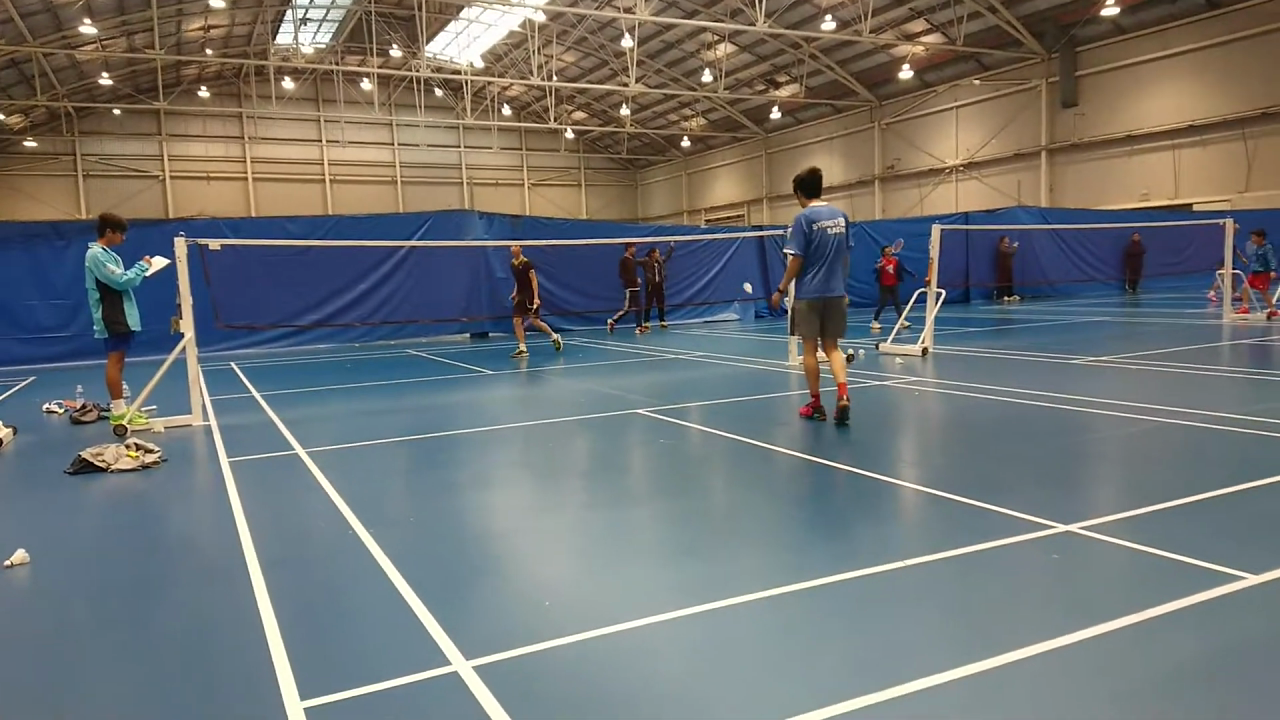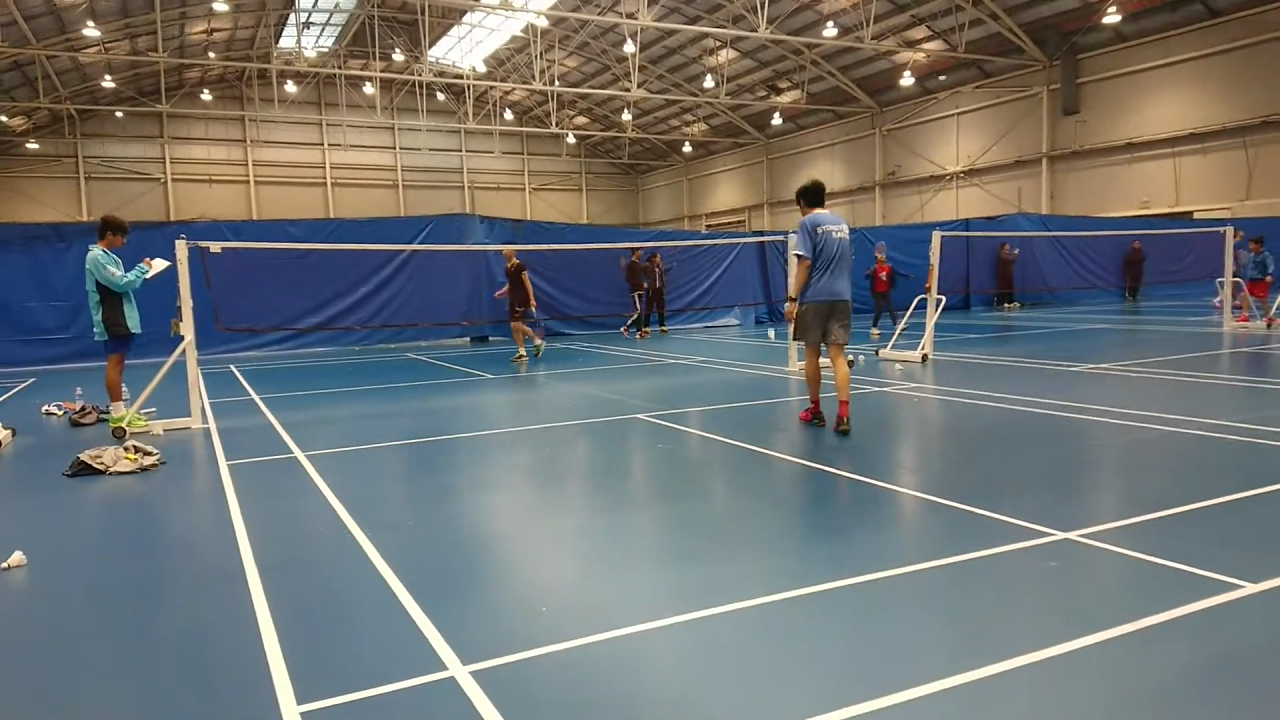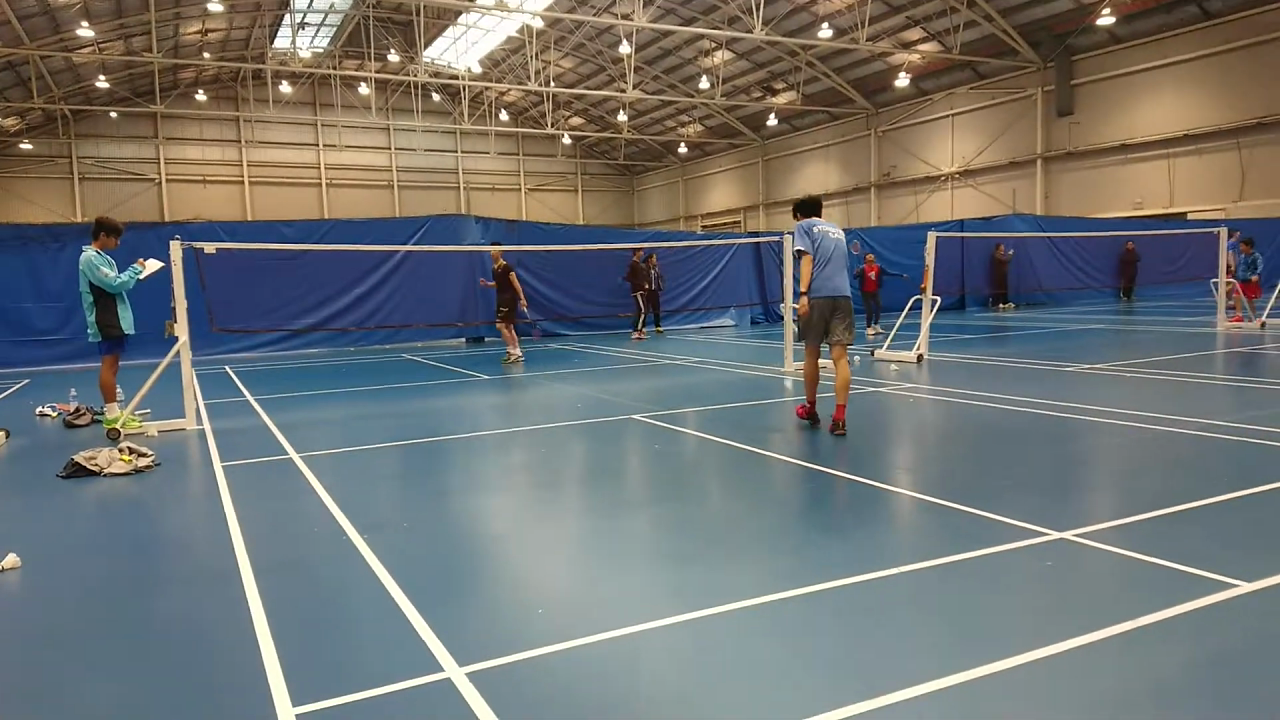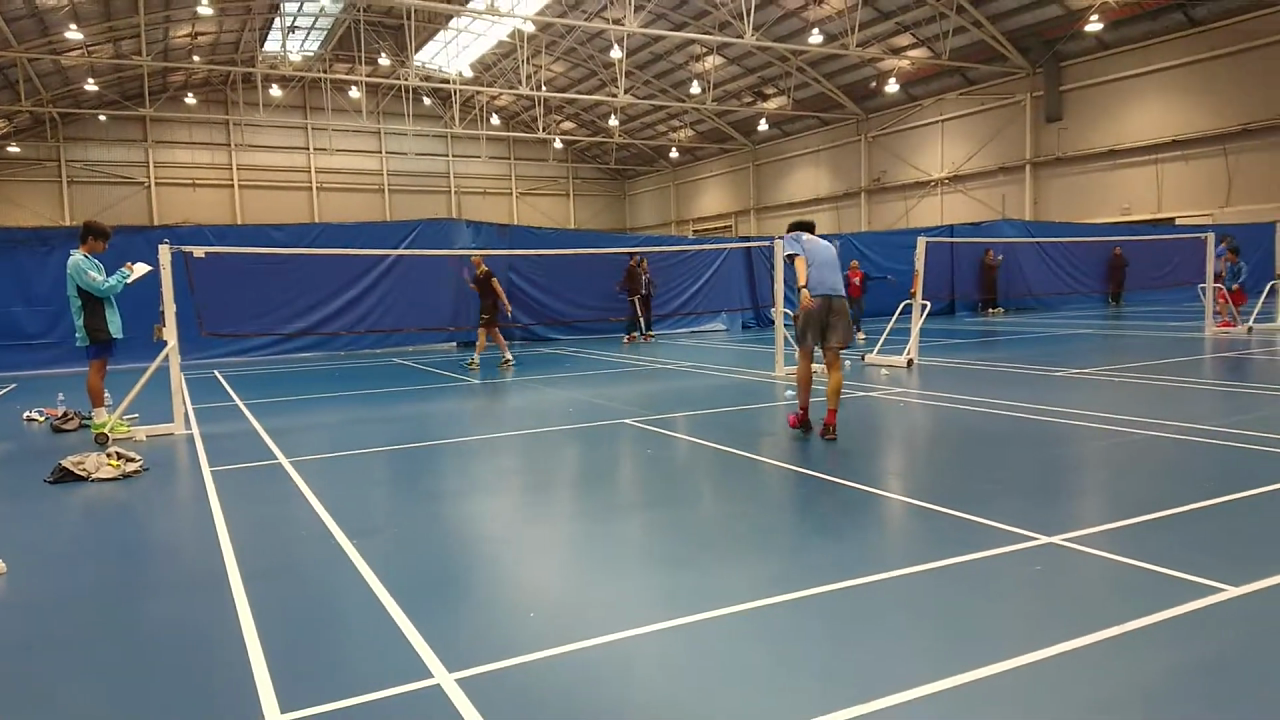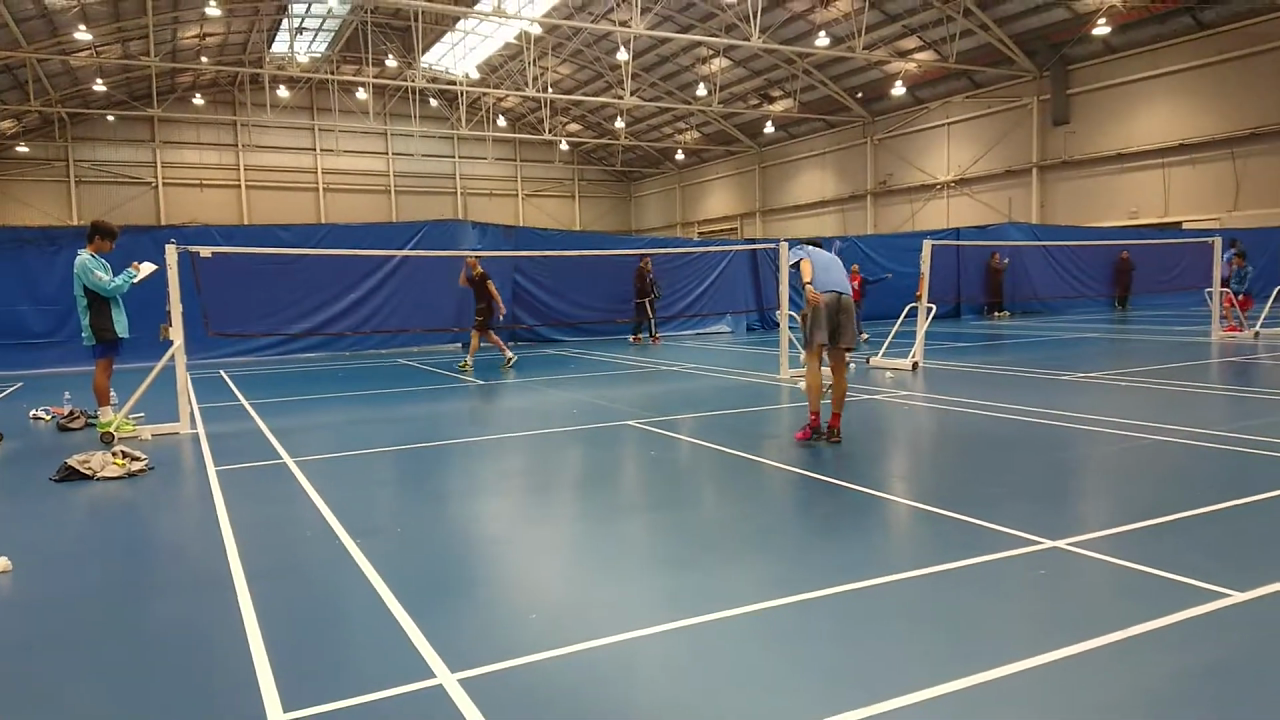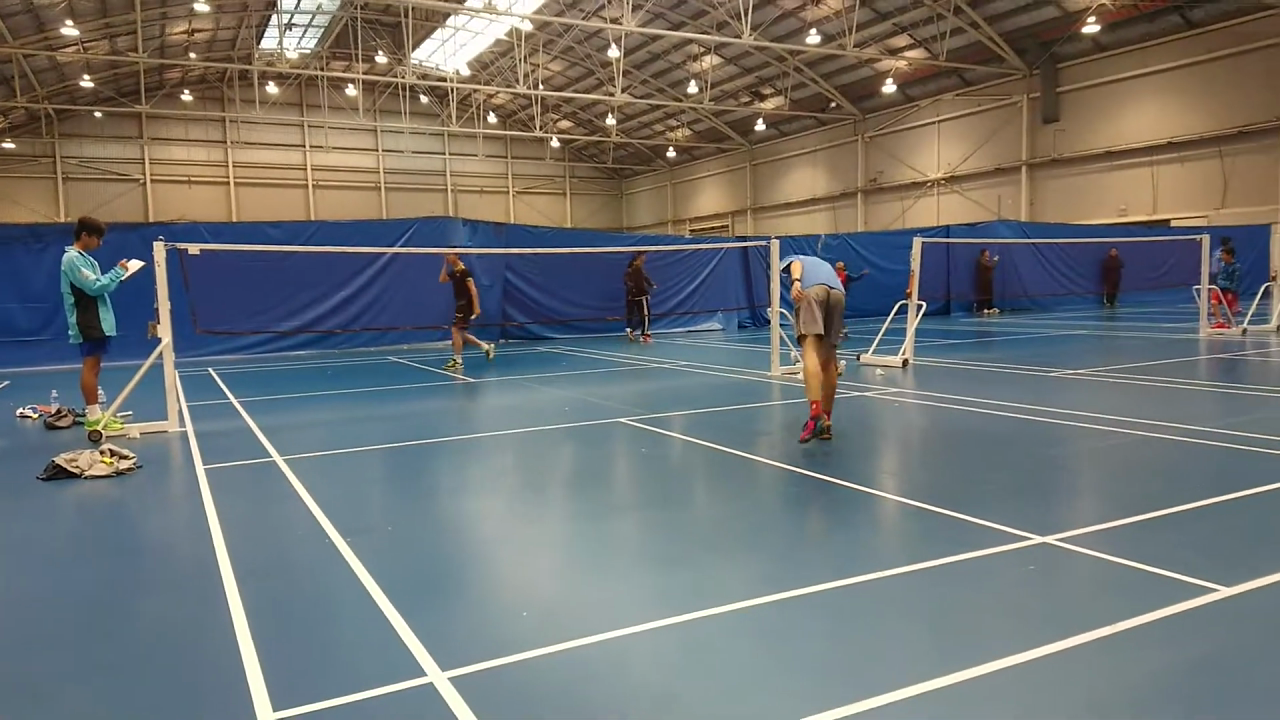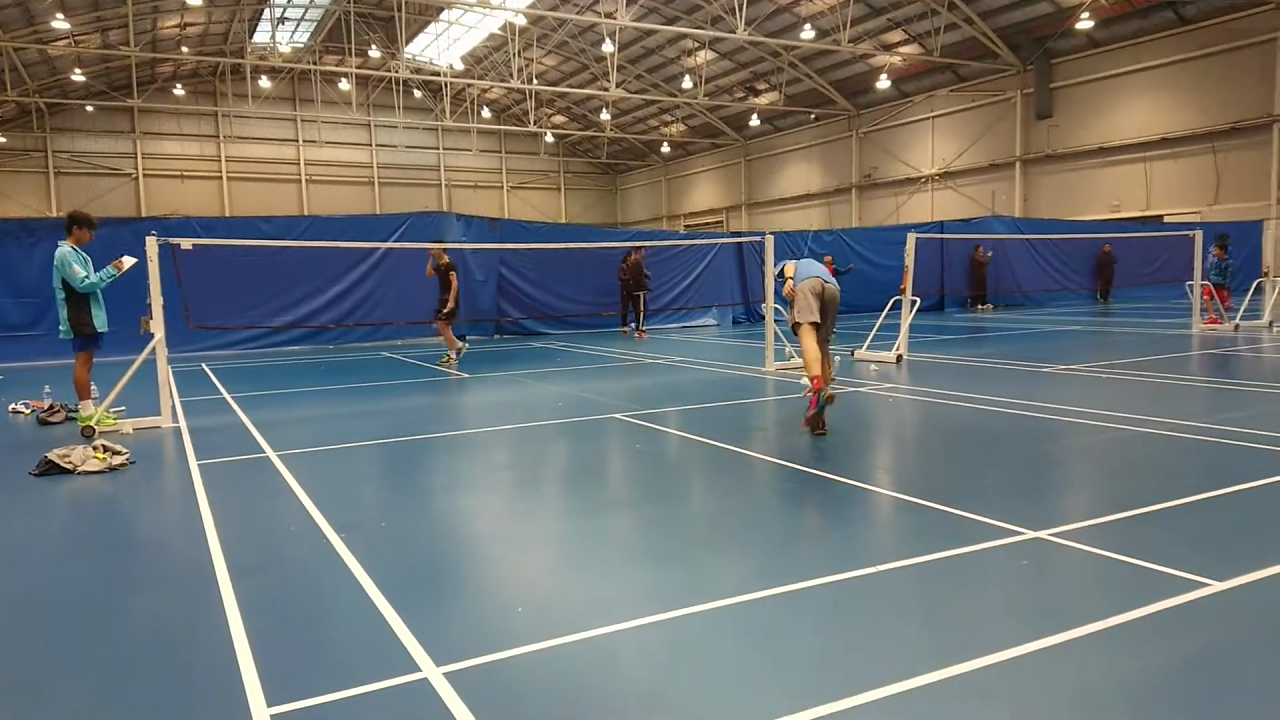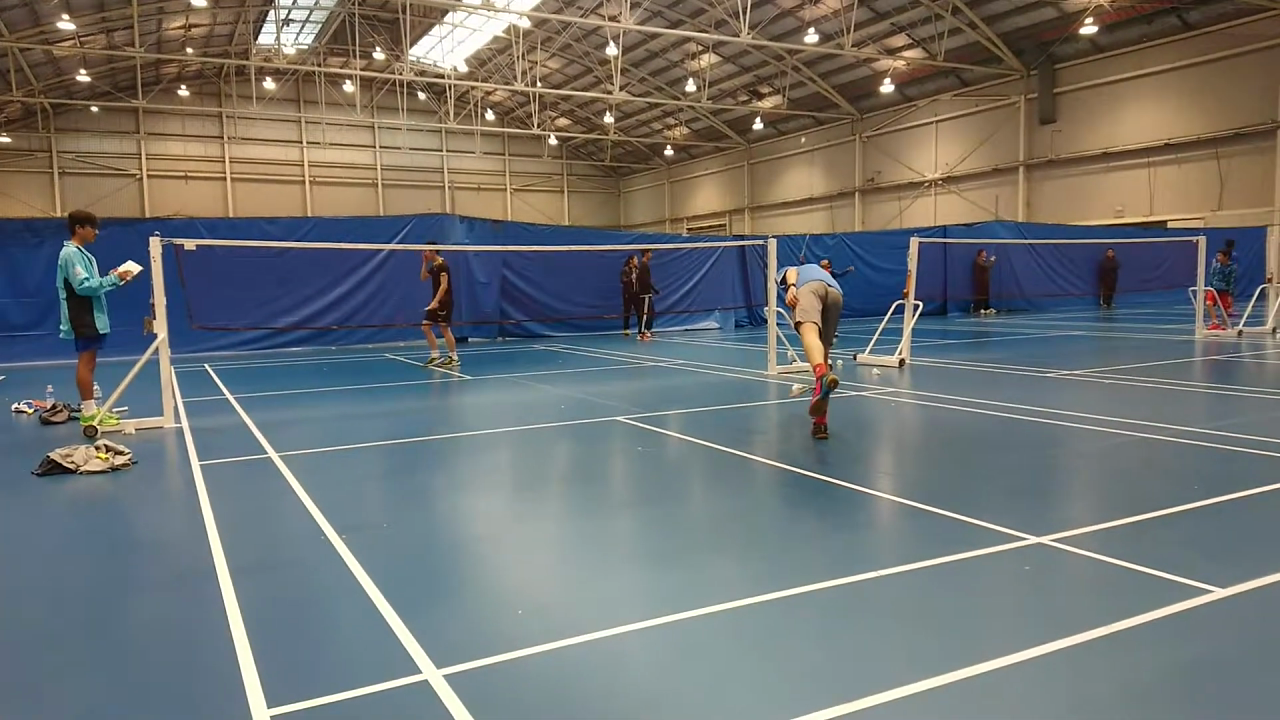
dt=0.1s
person 1, frame 1
left shoulder: (105, 254)
right shoulder: (97, 255)
right elbow: (121, 281)
left wrist: (141, 271)
right wrist: (142, 266)
left hip: (120, 316)
right hip: (112, 318)
left knee: (118, 362)
right knee: (115, 362)
left ankle: (120, 407)
right ankle: (118, 412)
person 1, frame 2
left shoulder: (106, 256)
right shoulder: (97, 257)
right elbow: (121, 283)
left wrist: (141, 274)
right wrist: (142, 268)
left hip: (120, 318)
right hip: (113, 320)
left knee: (118, 364)
right knee: (115, 364)
left ankle: (119, 410)
right ankle: (117, 414)
person 1, frame 3
left shoulder: (100, 257)
right shoulder: (91, 258)
right elbow: (114, 284)
left wrist: (134, 274)
right wrist: (136, 269)
left hip: (114, 320)
right hip: (106, 321)
left knee: (112, 366)
right knee: (109, 366)
left ankle: (113, 411)
right ankle: (111, 415)
person 1, frame 4
left shoulder: (88, 261)
right shoulder: (78, 262)
right elbow: (102, 288)
left wrist: (122, 278)
right wrist: (123, 273)
left hip: (102, 324)
right hip: (95, 326)
left knee: (100, 370)
right knee: (97, 370)
left ankle: (101, 416)
right ankle: (99, 420)
person 1, frame 5
left shoulder: (95, 261)
right shoulder: (85, 262)
right elbow: (108, 288)
left wrist: (128, 277)
right wrist: (130, 272)
left hip: (109, 324)
right hip: (101, 325)
left knee: (106, 369)
right knee: (103, 369)
left ankle: (107, 414)
right ankle: (105, 419)
person 1, frame 6
left shoulder: (82, 258)
right shoulder: (73, 259)
right elbow: (94, 287)
left wrist: (116, 276)
right wrist: (118, 271)
left hip: (96, 322)
right hip: (88, 323)
left knee: (94, 367)
right knee: (90, 367)
left ankle: (95, 413)
right ankle: (93, 417)
person 1, frame 7
left shoulder: (75, 253)
right shoulder: (66, 254)
right elbow: (82, 284)
left wrist: (109, 273)
right wrist: (111, 272)
left hip: (88, 316)
right hip: (80, 318)
left knee: (86, 363)
right knee: (83, 362)
left ankle: (88, 408)
right ankle: (86, 412)
person 1, frame 8
left shoulder: (80, 253)
right shoulder: (71, 254)
right elbow: (82, 286)
left wrist: (112, 278)
right wrist: (113, 279)
left hip: (92, 317)
right hip: (82, 319)
left knee: (89, 363)
right knee: (86, 362)
left ankle: (91, 408)
right ankle: (88, 412)
person 2, frame 1
left shoulder: (804, 217)
right shoulder: (841, 217)
left elbow: (796, 260)
right elbow: (846, 257)
left wrist: (781, 289)
left hip: (810, 293)
right hip: (836, 291)
left knee: (811, 348)
right knee: (833, 347)
left ankle: (816, 404)
right ankle: (843, 399)
person 2, frame 2
left shoulder: (808, 223)
right shoulder: (842, 224)
left elbow: (805, 263)
left wrist: (793, 299)
left hip: (814, 297)
right hip: (842, 297)
left knee: (812, 354)
right knee: (838, 356)
left ankle: (815, 410)
right ankle: (843, 414)
person 2, frame 3
left shoulder: (804, 226)
right shoulder: (838, 231)
left elbow: (807, 259)
left wrist: (802, 294)
left hip: (818, 293)
right hip: (842, 294)
left knee: (811, 353)
right knee: (840, 357)
left ankle: (810, 409)
right ankle: (839, 418)
person 2, frame 4
left shoulder: (792, 236)
right shoulder: (826, 244)
left elbow: (800, 259)
left wrist: (802, 287)
left hip: (813, 295)
right hip: (838, 295)
left knee: (805, 356)
right knee: (833, 363)
left ankle: (803, 415)
right ankle: (830, 422)
person 2, frame 5
left shoulder: (800, 250)
right shoulder: (832, 257)
left elbow: (805, 262)
left wrist: (807, 283)
left hip: (820, 291)
right hip: (845, 294)
left knee: (813, 358)
right knee: (839, 364)
left ankle: (814, 421)
right ankle: (834, 426)
person 2, frame 6
left shoulder: (793, 260)
left elbow: (796, 264)
left wrist: (796, 281)
left hip: (812, 289)
right hip: (837, 293)
left knee: (811, 349)
right knee: (828, 360)
left ankle: (816, 418)
right ankle: (825, 424)
person 2, frame 7
left shoulder: (785, 266)
left elbow: (790, 264)
left wrist: (789, 279)
left hip: (806, 283)
right hip: (832, 287)
left knee: (807, 334)
right knee: (822, 353)
left ankle: (818, 387)
right ankle: (819, 418)
person 2, frame 8
left shoulder: (787, 272)
left elbow: (793, 270)
left wrist: (791, 286)
right wrist: (822, 360)
left hip: (809, 287)
right hip: (835, 292)
left knee: (809, 332)
right knee: (823, 354)
left ankle: (822, 379)
